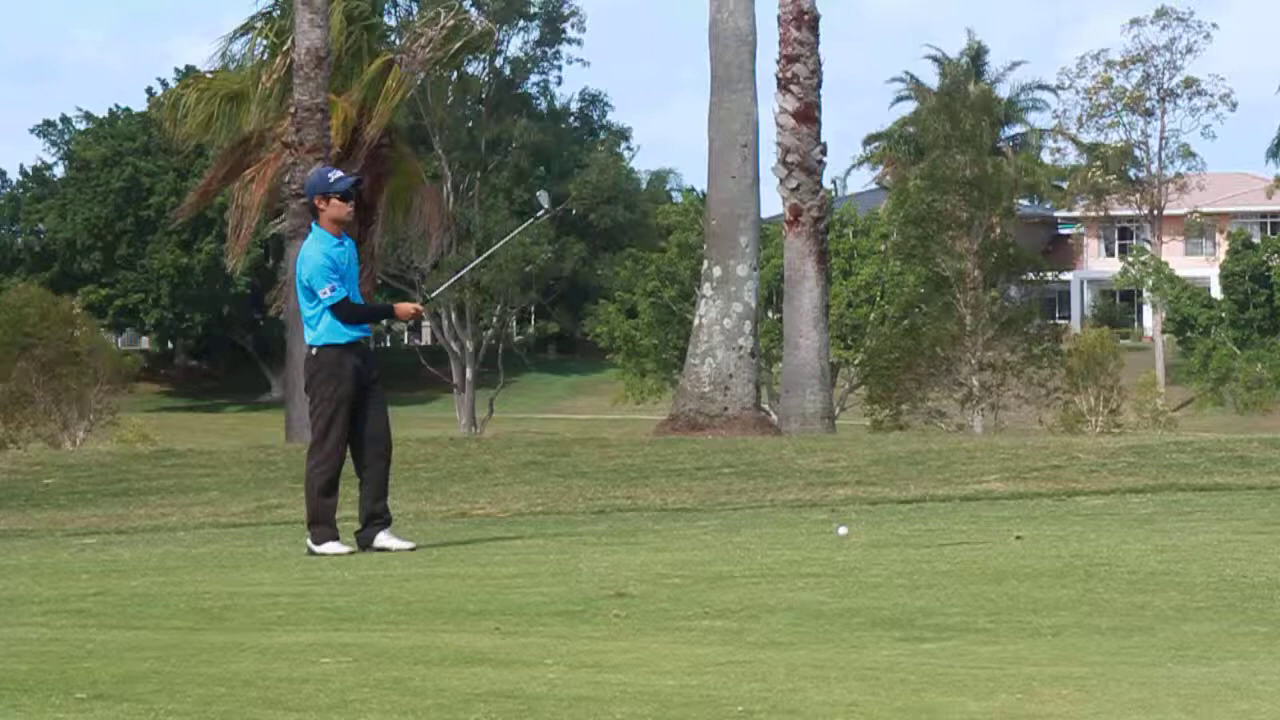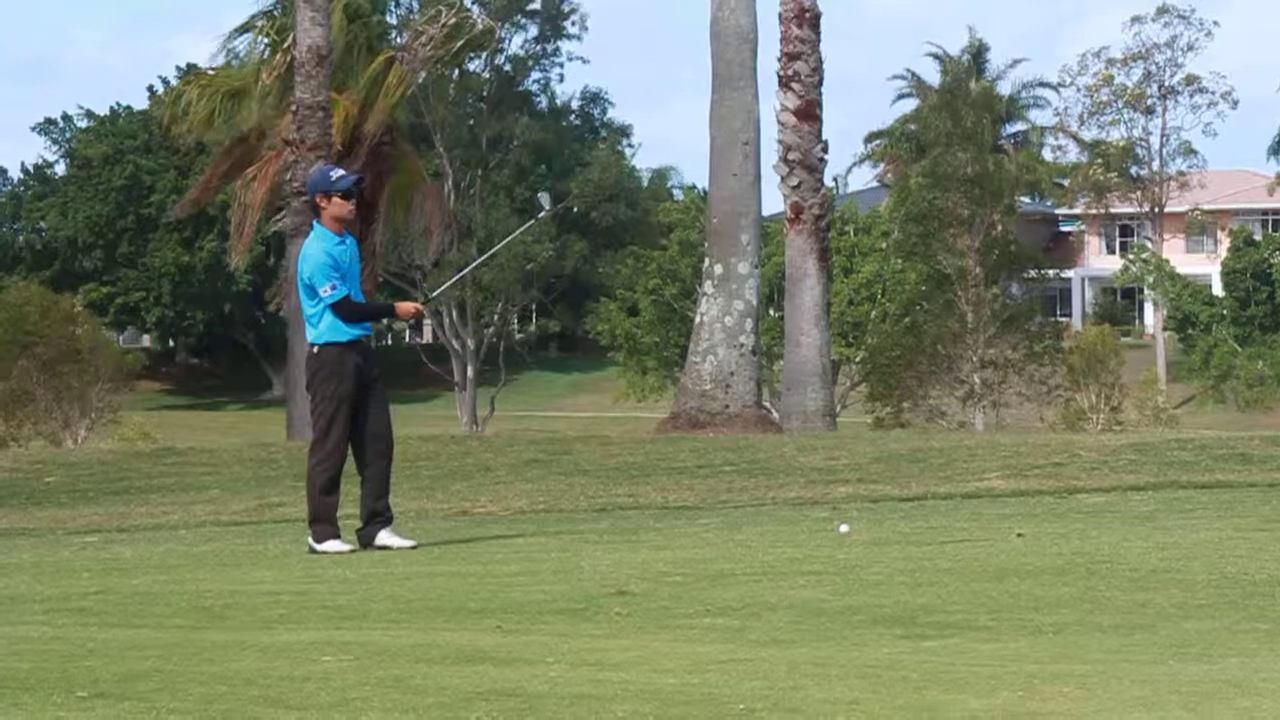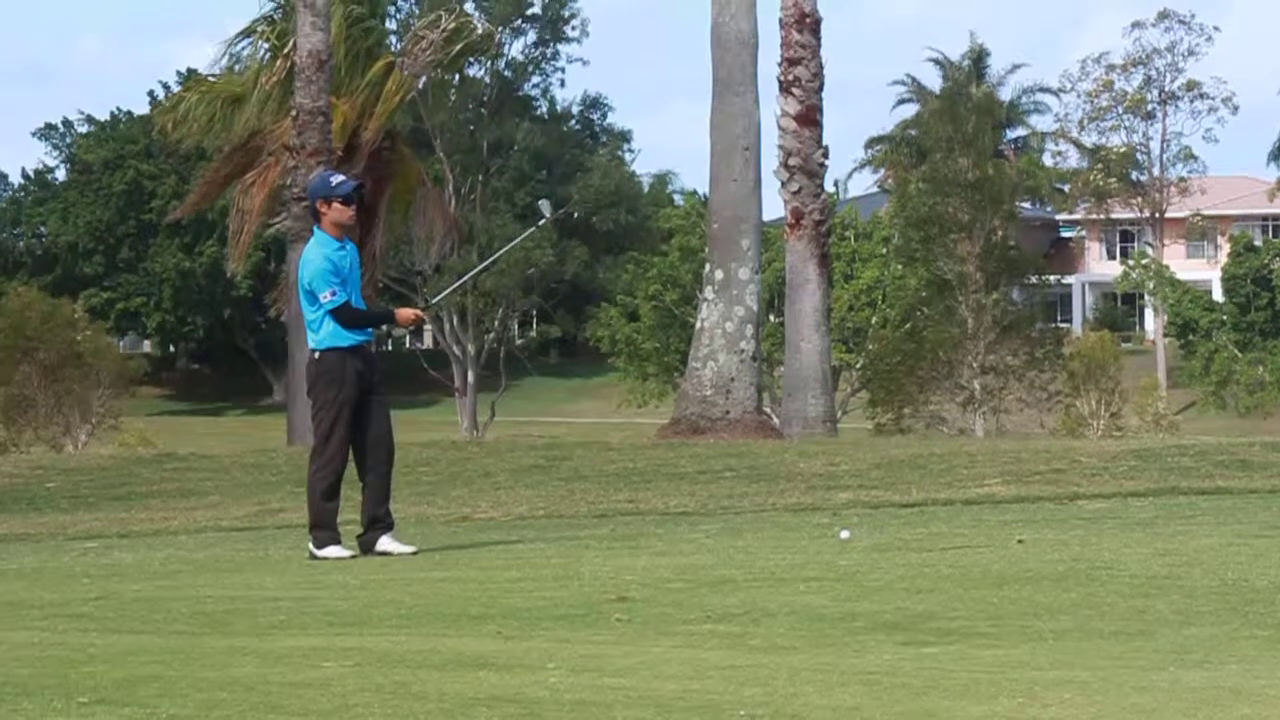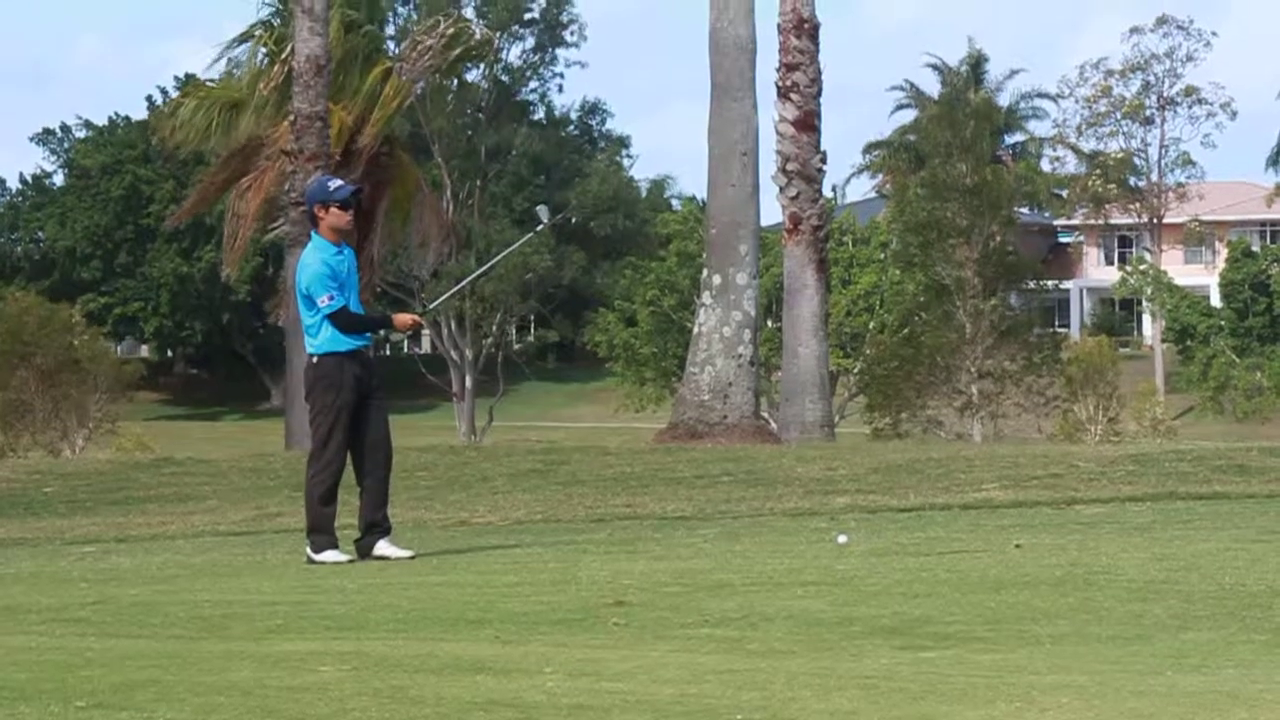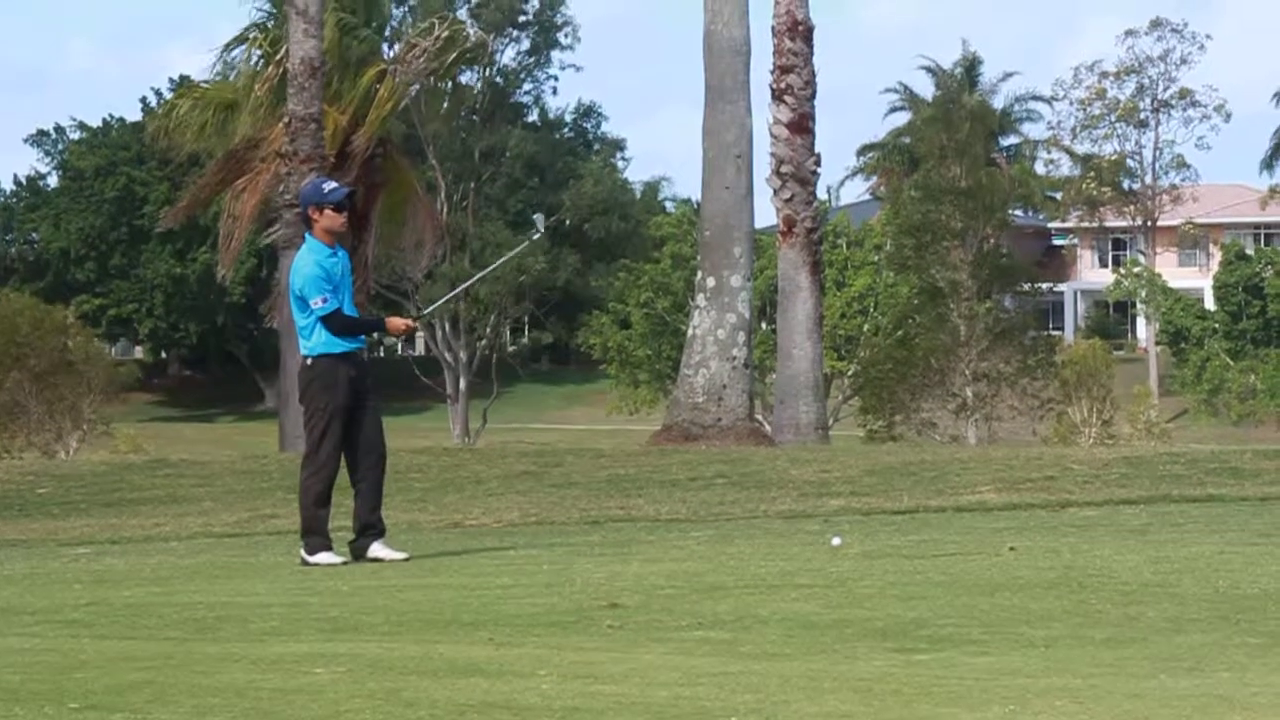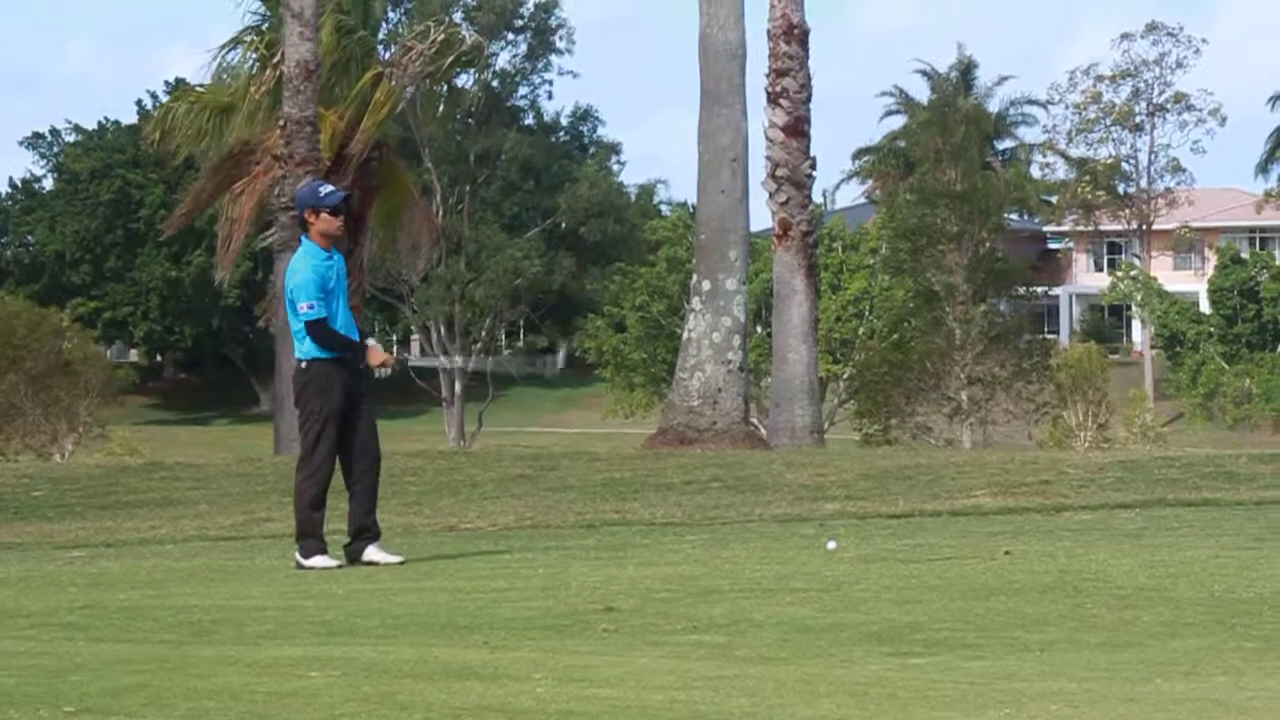
dt=0.3s
person 1, frame 1
left shoulder: (347, 244)
right shoulder: (316, 254)
right elbow: (344, 310)
left wrist: (390, 312)
right wrist: (393, 311)
left hip: (360, 353)
right hip: (330, 358)
left knee: (376, 444)
right knee: (329, 449)
left ankle: (375, 528)
right ankle: (321, 534)
person 1, frame 2
left shoulder: (349, 243)
right shoulder: (318, 253)
right elbow: (344, 309)
left wrist: (390, 311)
right wrist: (393, 310)
left hip: (362, 351)
right hip: (332, 357)
left knee: (377, 442)
right knee: (330, 447)
left ankle: (376, 527)
right ankle: (322, 532)
person 1, frame 3
left shoulder: (349, 248)
right shoulder: (318, 258)
right elbow: (344, 315)
left wrist: (388, 319)
right wrist: (393, 317)
left hip: (362, 356)
right hip: (332, 362)
left knee: (378, 448)
right knee: (331, 452)
left ankle: (377, 532)
right ankle: (323, 538)
person 1, frame 4
left shoulder: (346, 253)
right shoulder: (316, 263)
right elbow: (341, 319)
left wrist: (385, 325)
right wrist: (390, 322)
left hip: (360, 360)
right hip: (330, 367)
left knee: (376, 451)
right knee: (328, 457)
left ankle: (374, 536)
right ankle: (320, 542)
person 1, frame 5
left shoulder: (340, 255)
right shoulder: (309, 265)
right elbow: (334, 323)
left wrist: (378, 328)
right wrist: (383, 324)
left hip: (353, 363)
right hip: (324, 368)
left knee: (370, 453)
right knee: (322, 459)
left ankle: (368, 538)
right ankle: (314, 545)
person 1, frame 6
left shoulder: (336, 258)
right shoulder: (305, 268)
right elbow: (318, 330)
left wrist: (366, 346)
right wrist: (364, 350)
left hip: (349, 369)
right hip: (320, 372)
left knee: (365, 456)
right knee: (317, 462)
left ankle: (363, 541)
right ankle: (309, 548)
